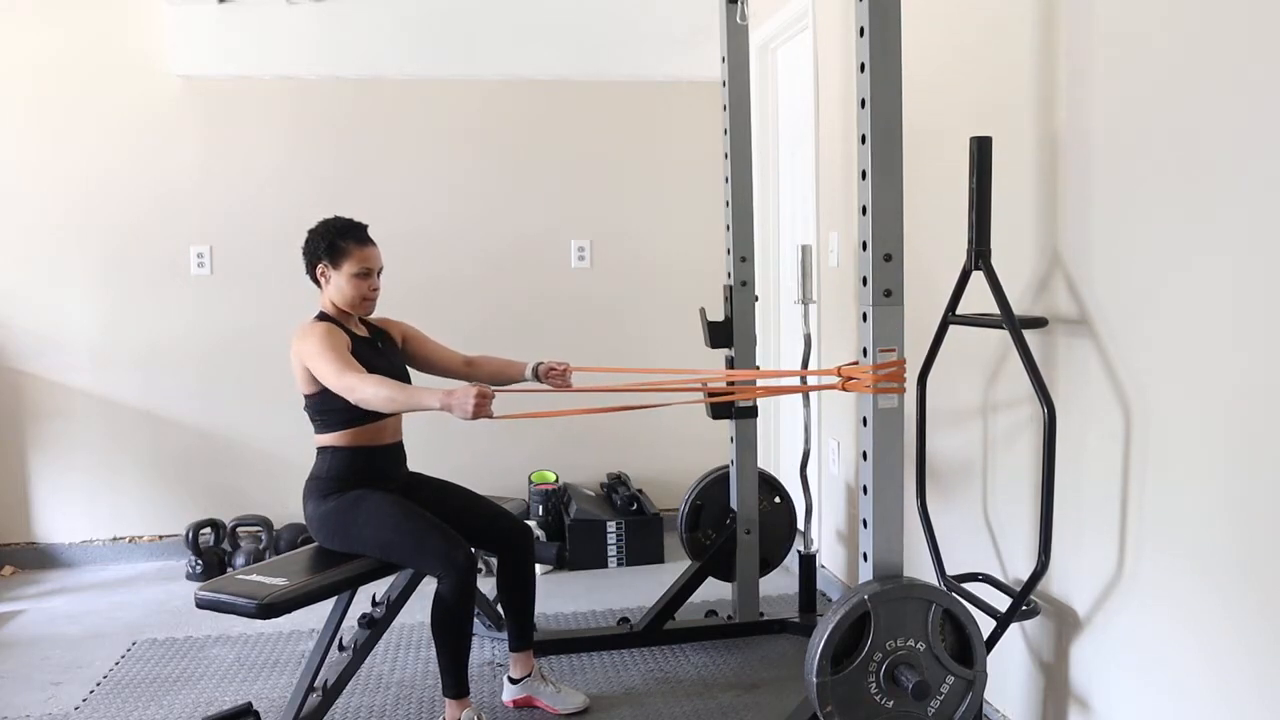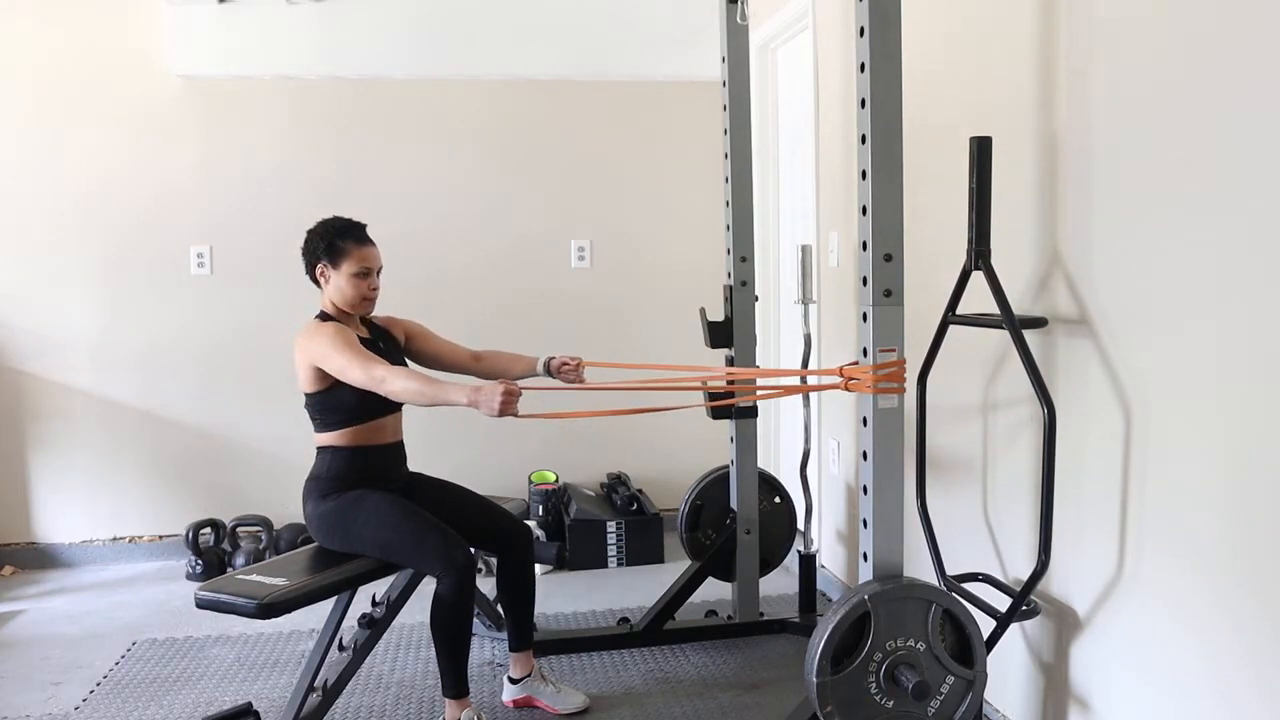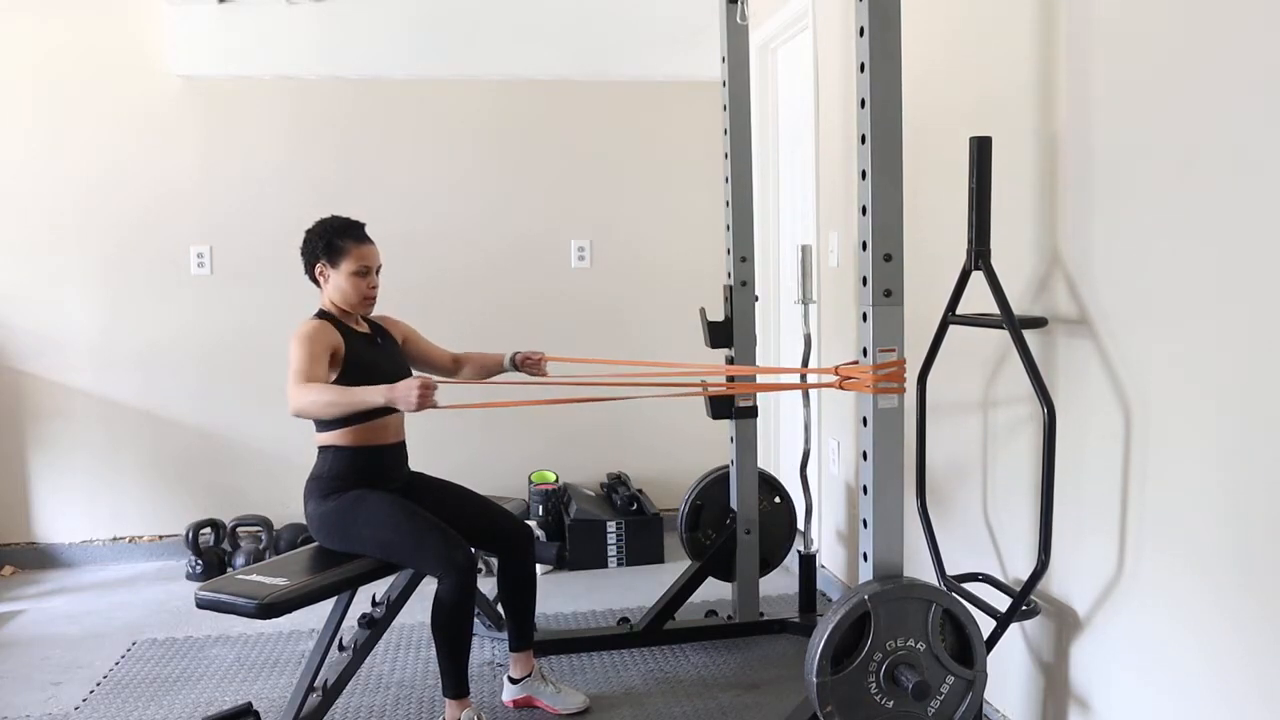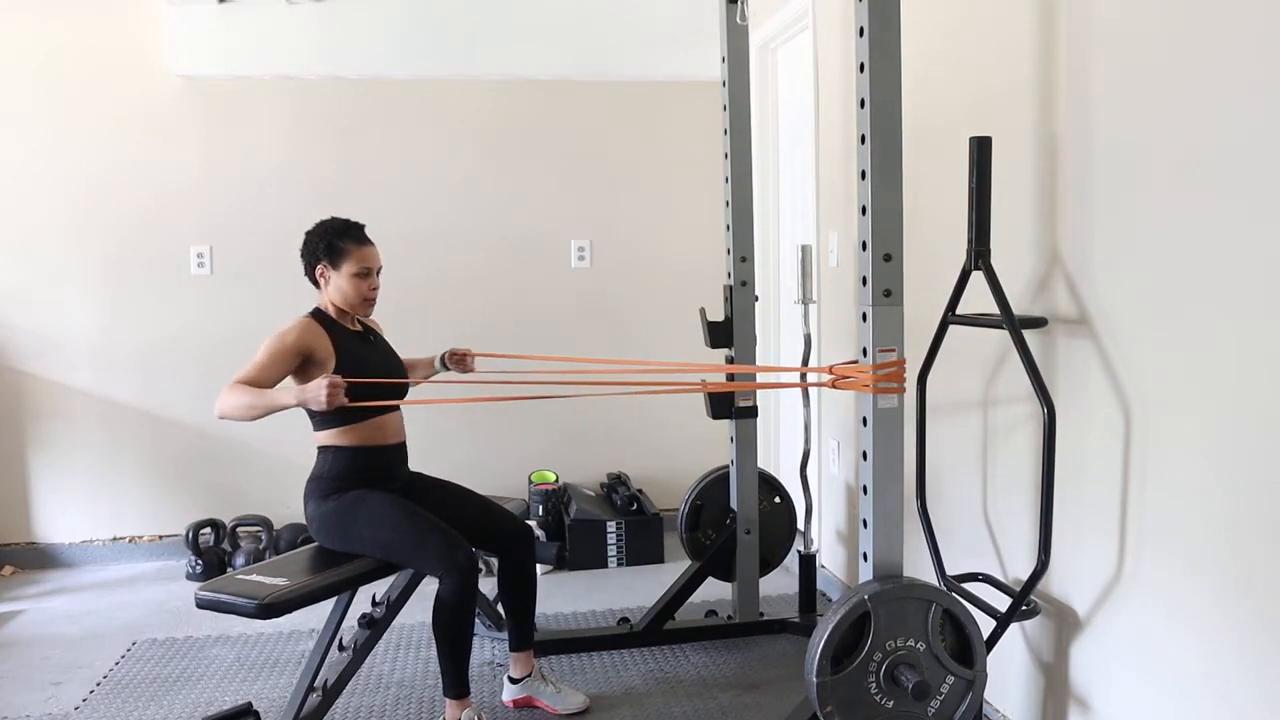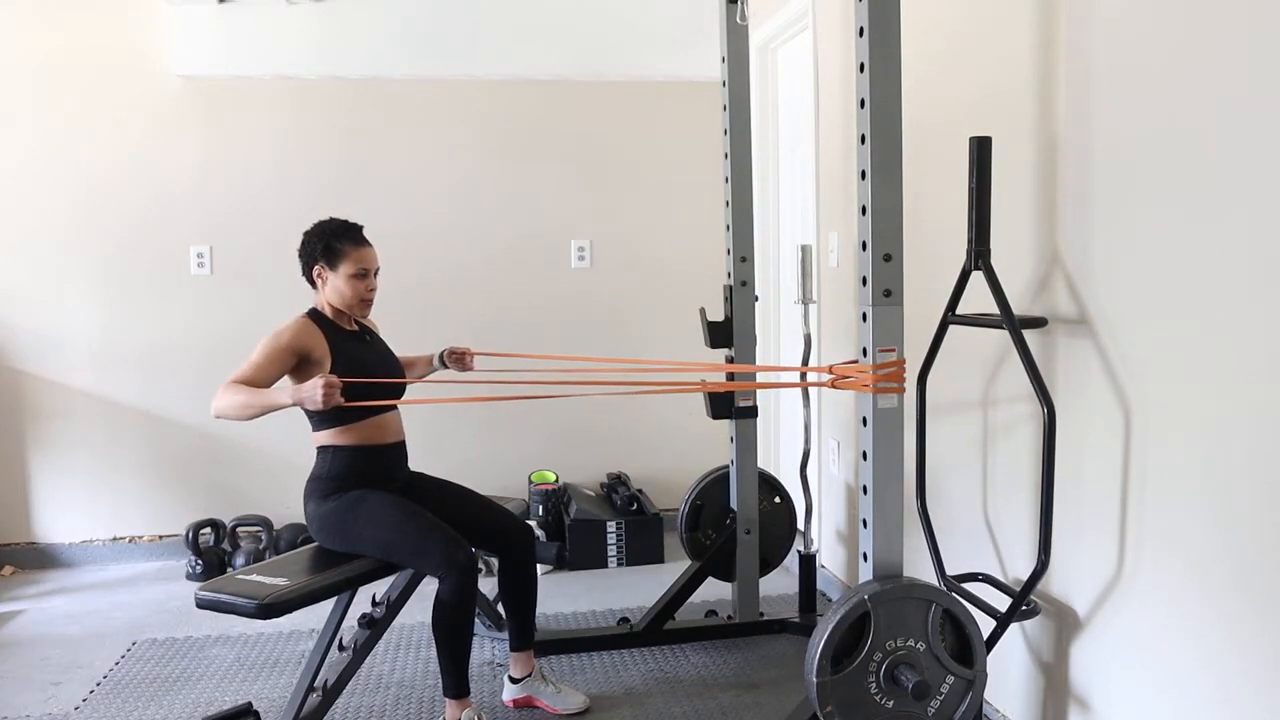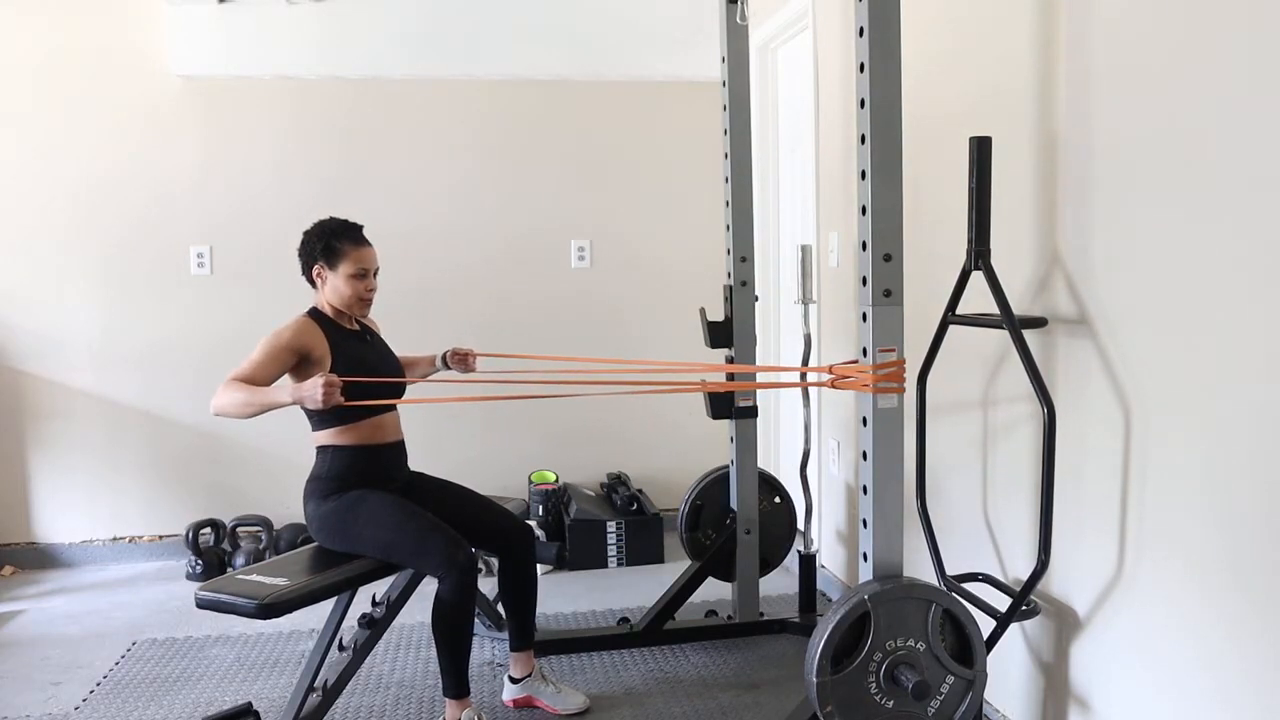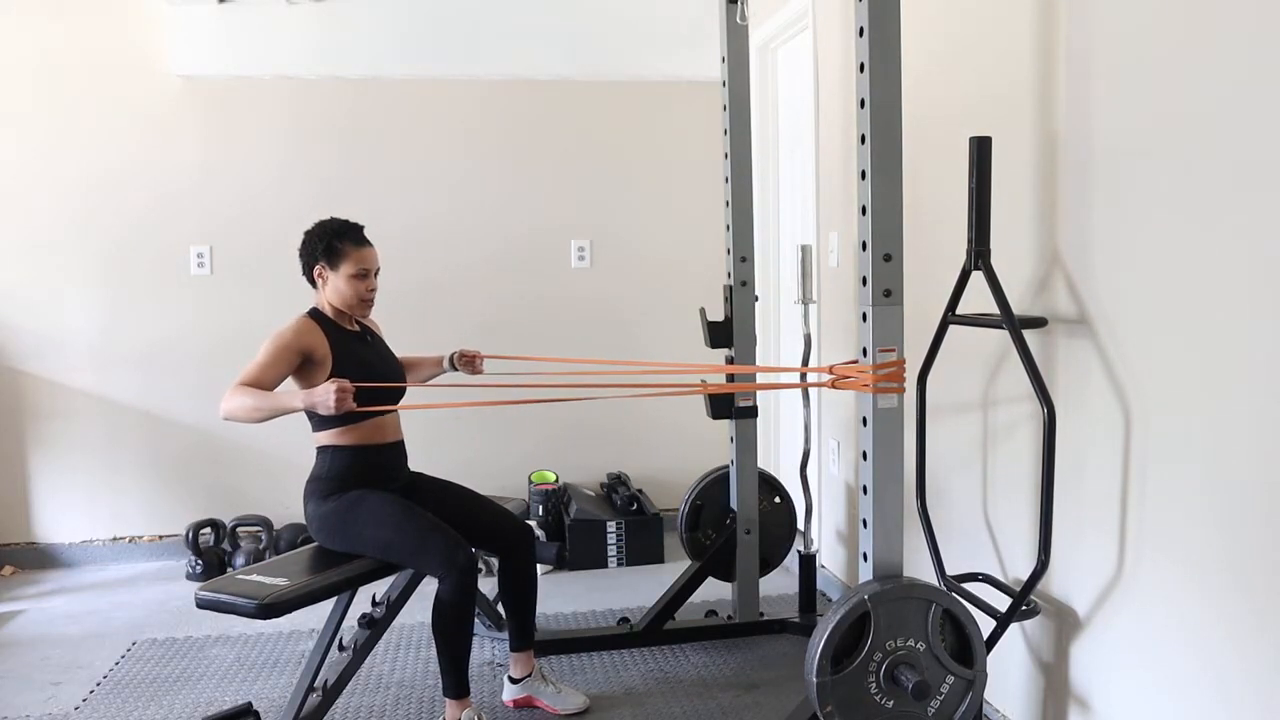
dt=0.3s
person 1, frame 1
left shoulder: (388, 332)
right shoulder: (316, 336)
left elbow: (464, 365)
right elbow: (359, 389)
left wrist: (532, 371)
right wrist: (445, 400)
left hip: (396, 479)
right hip: (341, 495)
left knee: (514, 535)
right knee: (455, 561)
left ankle: (522, 676)
person 1, frame 2
left shoulder: (390, 329)
right shoulder: (320, 338)
left elbow: (473, 360)
right elbow: (386, 382)
left wrist: (544, 366)
right wrist: (473, 396)
left hip: (394, 480)
right hip: (340, 496)
left knee: (515, 536)
right knee: (454, 562)
left ankle: (522, 677)
person 1, frame 3
left shoulder: (387, 329)
right shoulder: (315, 335)
left elbow: (452, 363)
right elbow: (302, 399)
left wrist: (512, 361)
right wrist: (389, 393)
left hip: (397, 480)
right hip: (343, 495)
left knee: (516, 536)
right knee: (456, 562)
left ankle: (523, 677)
person 1, frame 4
left shoulder: (369, 329)
right shoulder: (304, 335)
right elbow: (228, 402)
left wrist: (441, 362)
right wrist: (301, 395)
left hip: (397, 480)
right hip: (343, 494)
left knee: (516, 536)
right knee: (457, 562)
left ankle: (522, 677)
person 1, frame 5
left shoulder: (365, 329)
right shoulder: (300, 335)
right elbow: (224, 401)
left wrist: (440, 360)
right wrist: (298, 394)
left hip: (397, 480)
right hip: (342, 495)
left knee: (516, 536)
right knee: (457, 562)
left ankle: (522, 677)
person 1, frame 6
left shoulder: (366, 328)
right shoulder: (301, 334)
right elbow: (224, 398)
left wrist: (443, 361)
right wrist: (298, 393)
left hip: (396, 480)
right hip: (342, 494)
left knee: (516, 536)
right knee: (456, 562)
left ankle: (523, 677)
person 1, frame 7
left shoulder: (366, 328)
right shoulder: (302, 335)
right elbow: (233, 403)
left wrist: (449, 362)
right wrist: (308, 398)
left hip: (396, 480)
right hip: (342, 495)
left knee: (515, 535)
right knee: (456, 561)
left ankle: (522, 676)
